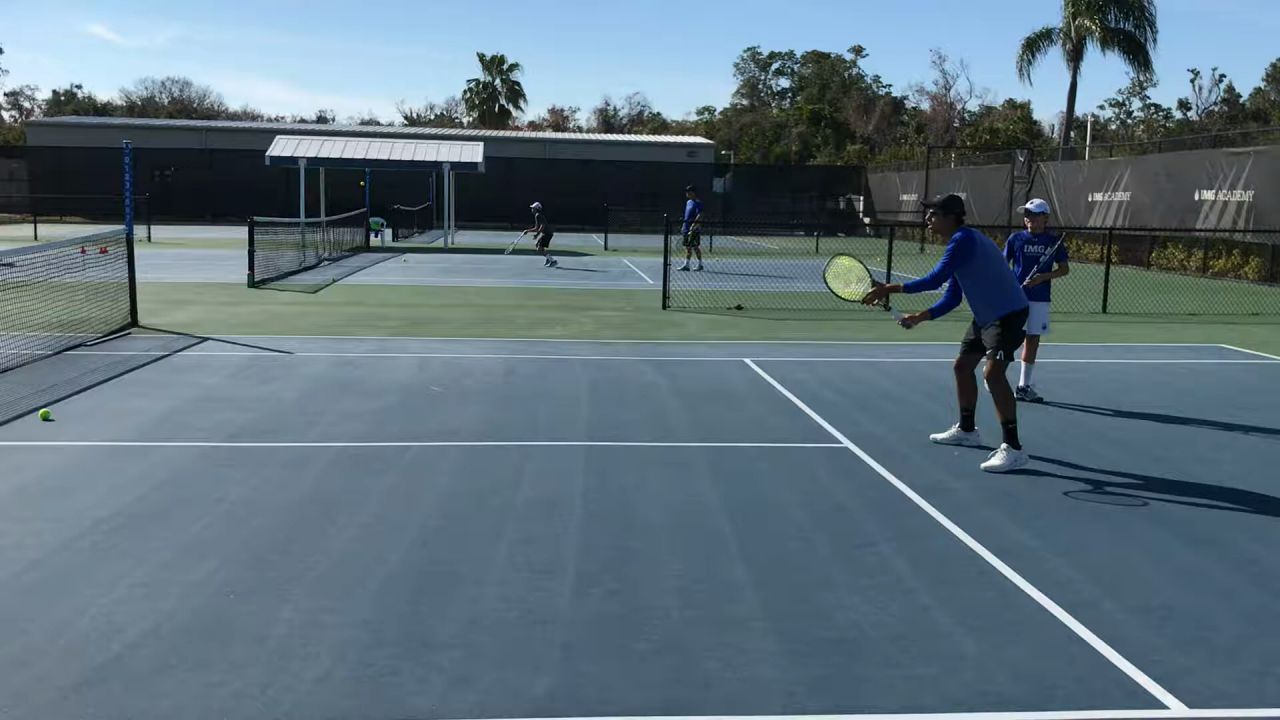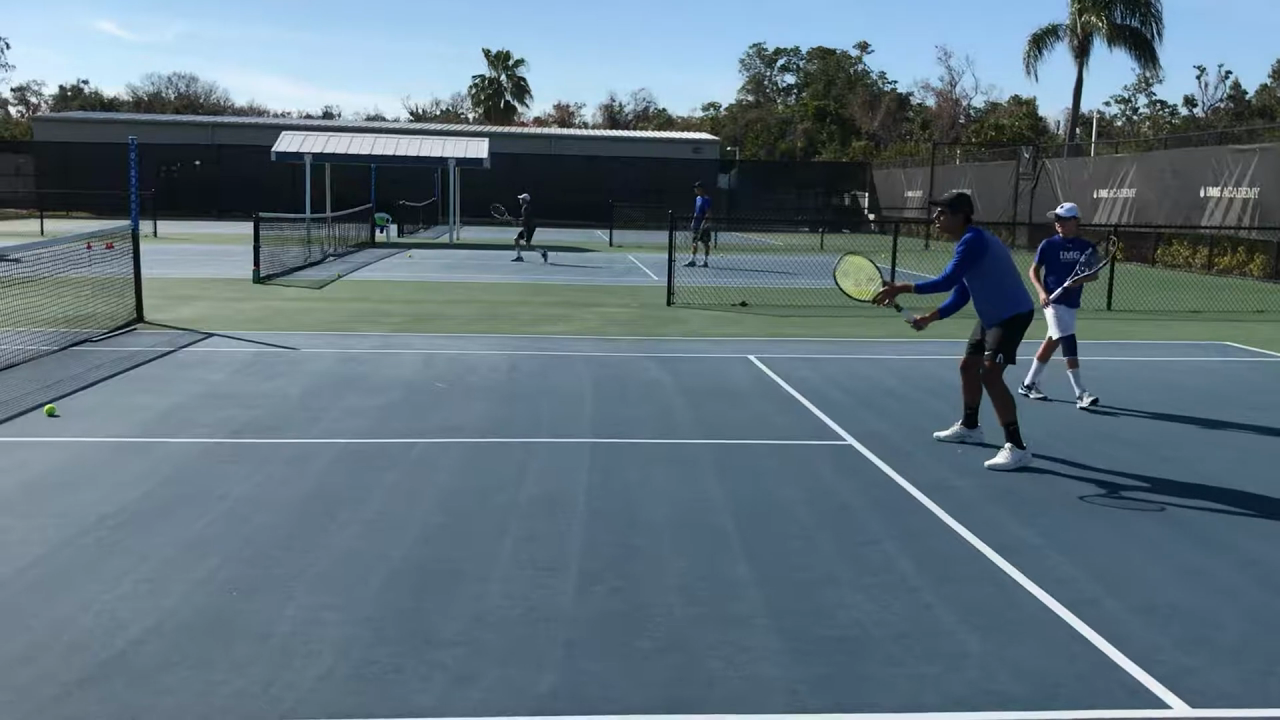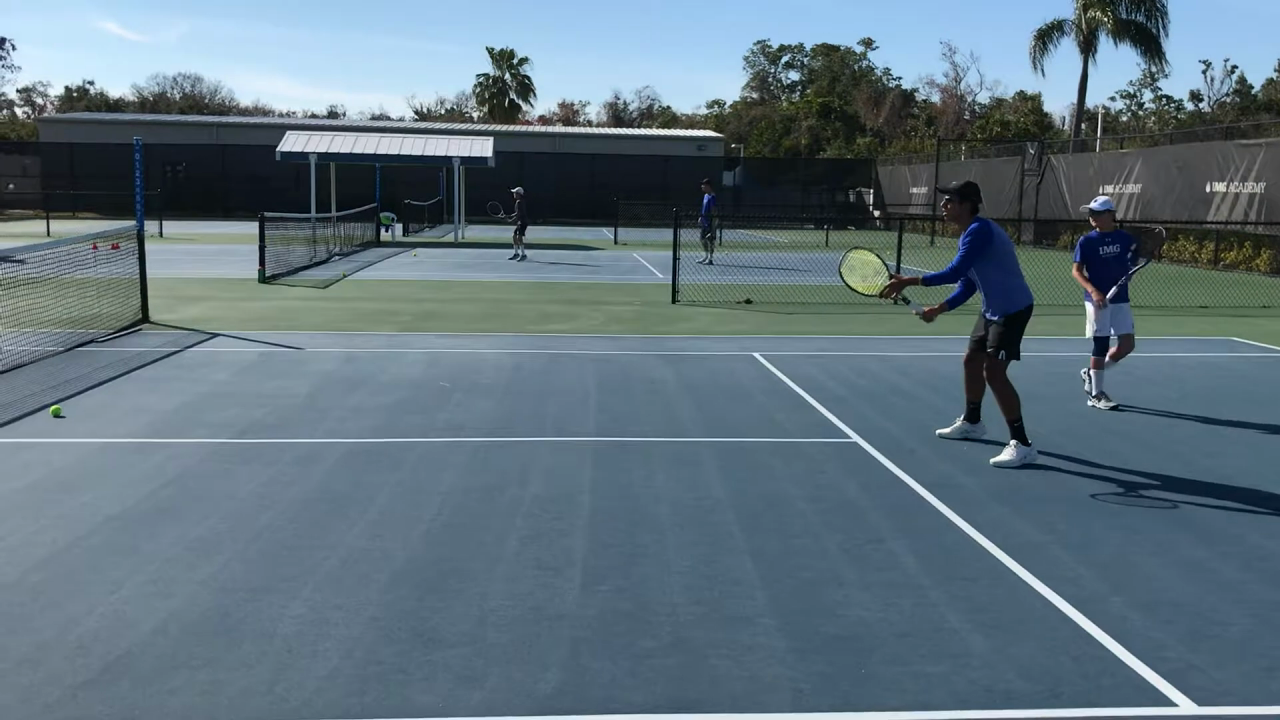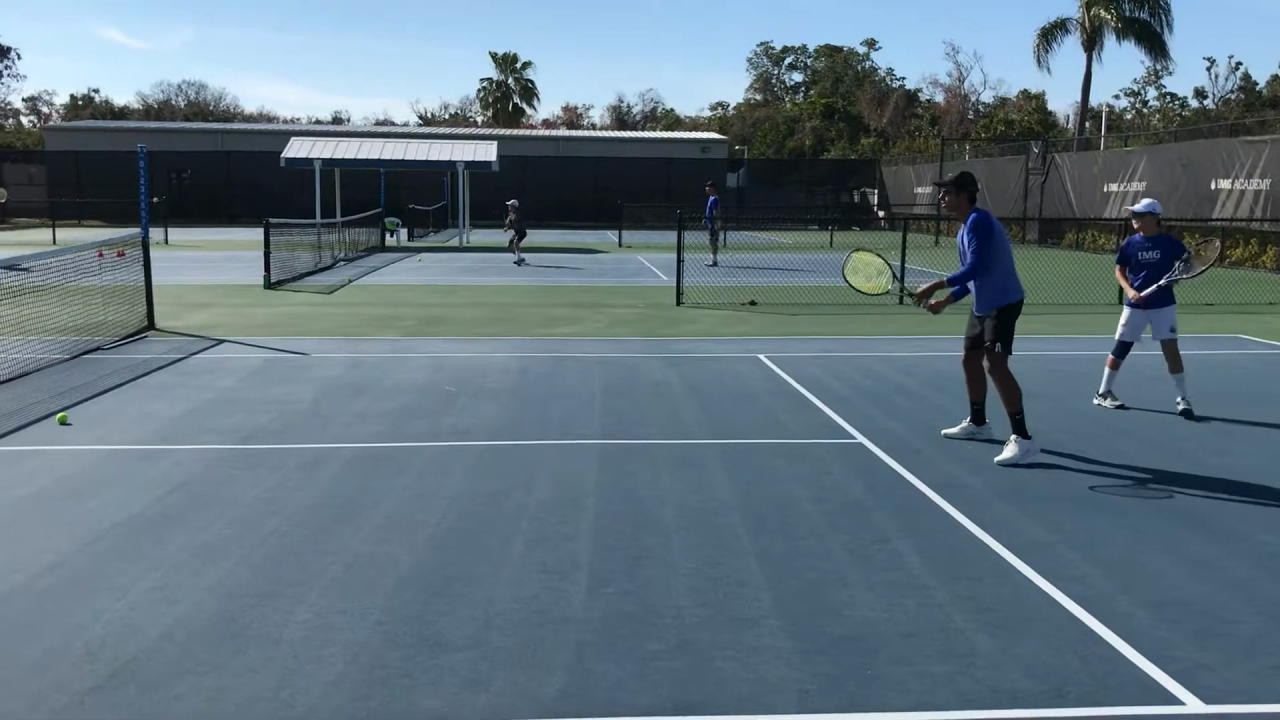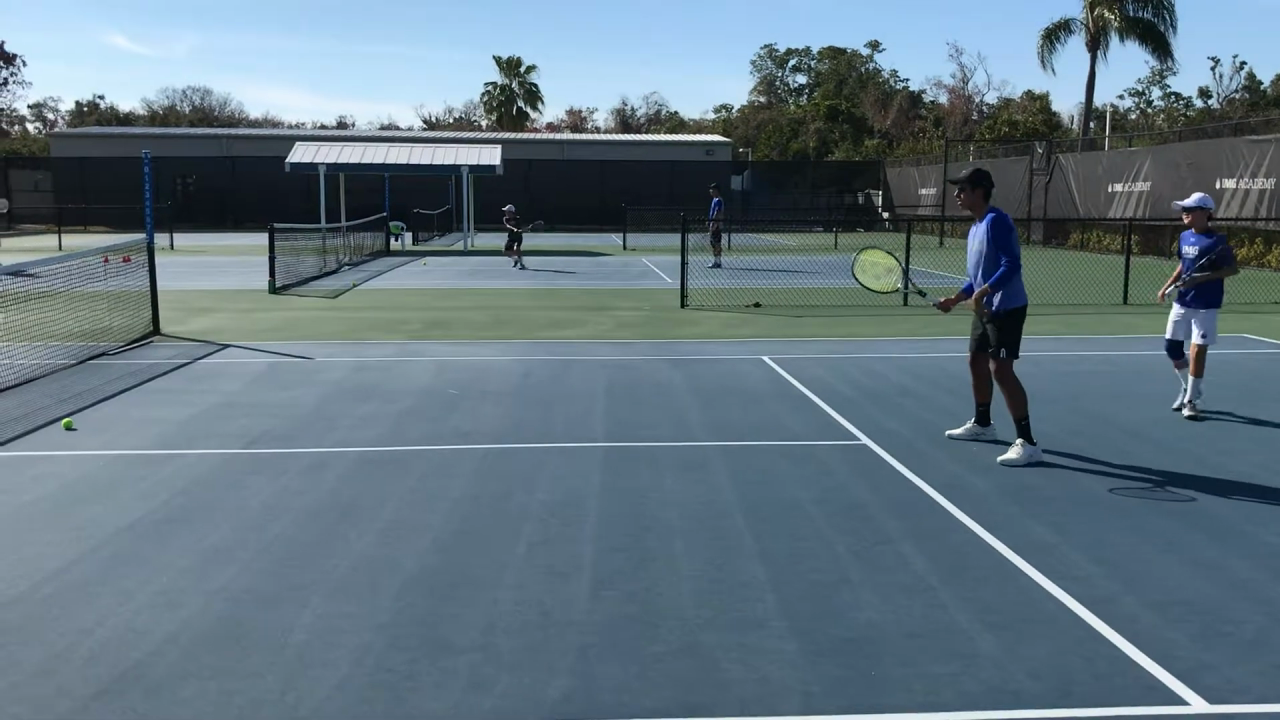
dt=0.3s
person 1, frame 1
left shoulder: (963, 239)
right shoulder: (958, 243)
left elbow: (935, 279)
right elbow: (952, 297)
left wrist: (892, 288)
right wrist: (922, 316)
left hip: (1009, 313)
right hip: (987, 315)
left knee: (993, 372)
right knee: (962, 366)
left ankle: (1013, 448)
right ankle: (966, 429)
person 1, frame 2
left shoulder: (974, 240)
right shoulder: (965, 244)
left elbow: (947, 281)
right elbow: (960, 296)
left wrist: (903, 288)
right wrist: (930, 317)
left hip: (1013, 315)
right hip: (992, 316)
left knee: (989, 373)
right knee: (968, 366)
left ankle: (1016, 447)
right ankle: (969, 426)
person 1, frame 3
left shoulder: (980, 231)
right shoulder: (969, 234)
left elbow: (954, 272)
right elbow: (968, 285)
left wrist: (910, 281)
right wrist: (940, 308)
left hip: (1012, 310)
right hip: (992, 309)
left knee: (994, 372)
right knee: (971, 361)
left ankle: (1022, 445)
right ankle: (972, 422)
person 1, frame 4
left shoulder: (978, 221)
right shoulder: (966, 227)
left elbow: (975, 269)
left wrist: (936, 285)
right wrist: (945, 300)
left hip: (1003, 304)
right hip: (983, 306)
left knee: (996, 366)
right knee: (970, 360)
left ankle: (1022, 438)
right ankle: (978, 422)
person 1, frame 5
left shoulder: (997, 221)
right shoulder: (975, 228)
left elbow: (1012, 266)
left wrist: (982, 293)
right wrist: (957, 297)
left hip: (1006, 308)
right hip: (986, 308)
left knee: (1001, 369)
right knee: (976, 362)
left ankle: (1027, 443)
right ankle: (982, 424)
person 2, frame 1
left shoulder: (1054, 242)
right shoulder: (1016, 239)
left elbow: (1064, 269)
left wrist: (1044, 276)
left hip: (1041, 299)
left knee: (1033, 341)
person 2, frame 2
left shoulder: (1086, 247)
right shoulder: (1048, 245)
left elbow: (1094, 275)
right elbow: (1033, 271)
left wrist: (1081, 280)
right wrist: (1042, 292)
left hip: (1072, 304)
right hip: (1054, 302)
left knee: (1051, 344)
right knee: (1069, 344)
person 2, frame 3
left shoulder: (1126, 238)
right shoulder: (1086, 241)
left elbow: (1136, 262)
right elbow: (1076, 271)
left wrist: (1131, 270)
right wrist: (1093, 292)
left hip: (1121, 300)
right hip: (1097, 301)
left knee: (1127, 344)
right knee: (1101, 344)
person 2, frame 4
left shoulder: (1170, 242)
right shoulder: (1129, 244)
right elbow: (1119, 271)
right wrist: (1129, 290)
left hip: (1163, 305)
right hip: (1135, 305)
left knee: (1171, 349)
right knee: (1120, 348)
person 2, frame 5
left shoulder: (1215, 240)
right shoulder: (1184, 236)
left elbow: (1233, 268)
left wrist: (1203, 278)
right wrist: (1168, 285)
left hip: (1205, 306)
right hip: (1182, 303)
left knee: (1197, 351)
right knee: (1172, 347)
